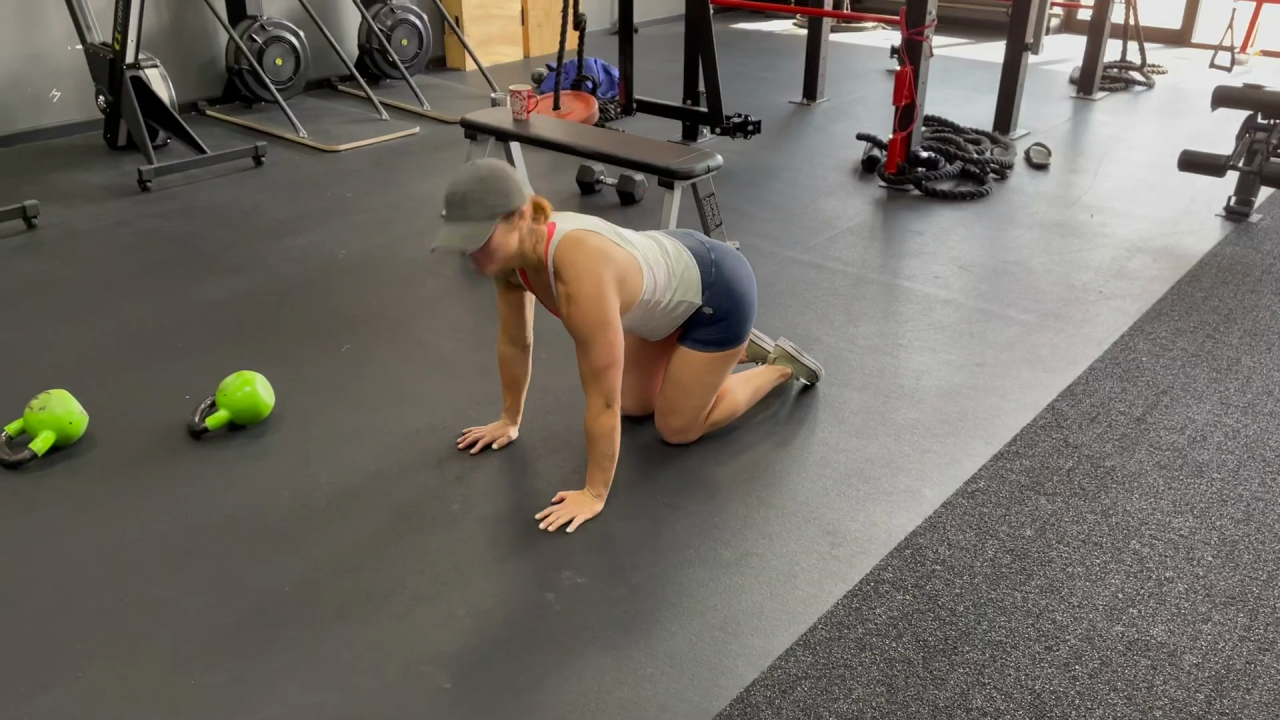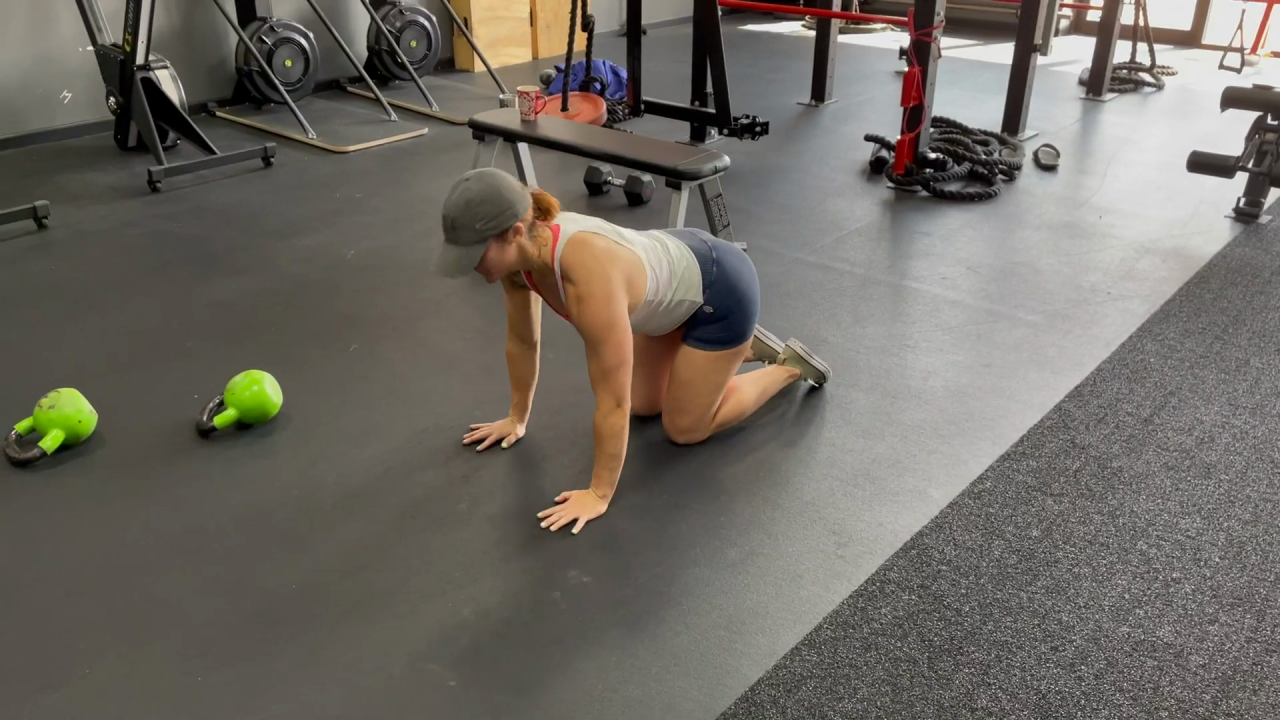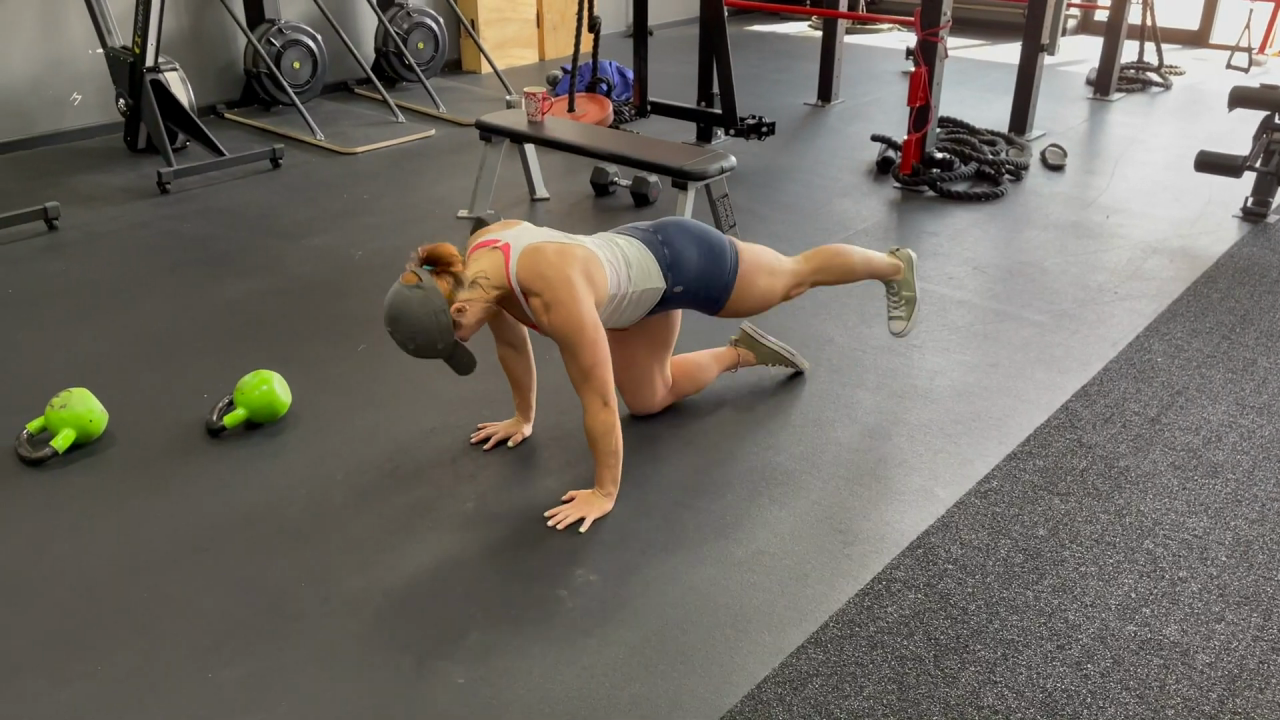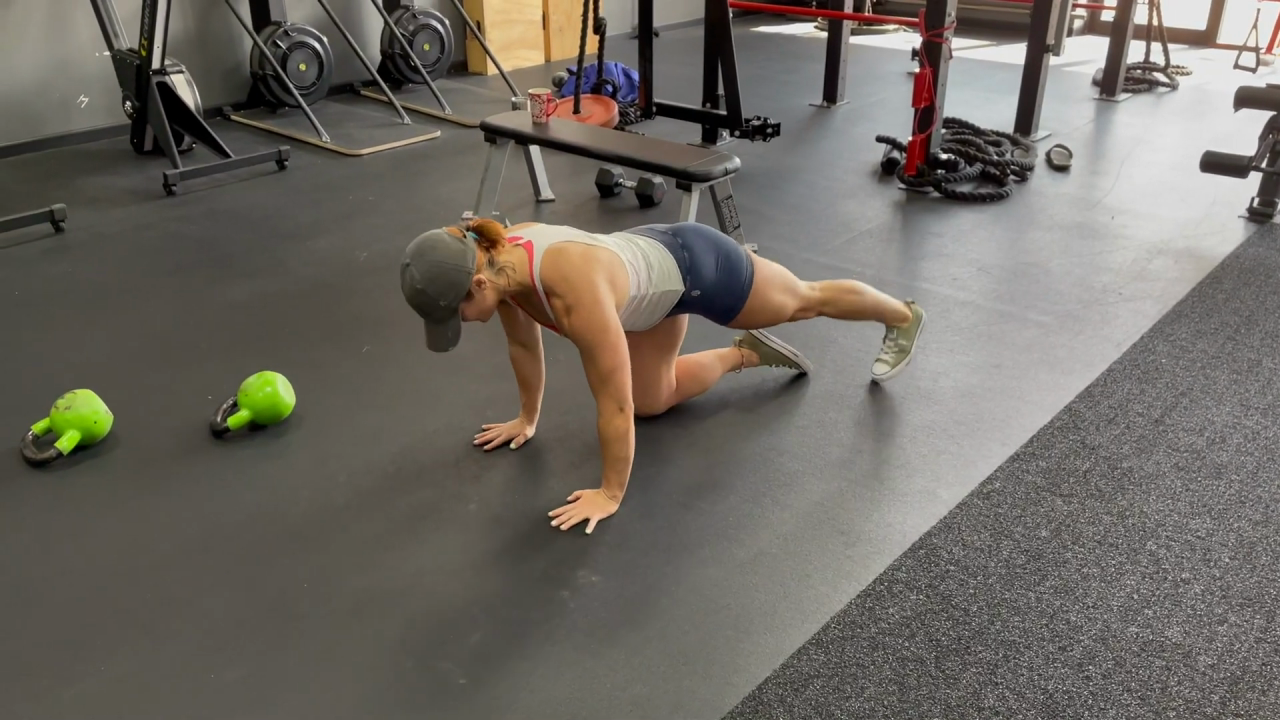
dt=0.7s
person 1, frame 1
left shoulder: (582, 276)
right shoulder: (509, 252)
left elbow: (603, 403)
right elbow: (514, 342)
left wrist: (593, 495)
right wrist: (507, 422)
left hip: (717, 293)
right hip: (673, 270)
left knee: (675, 428)
right knee: (636, 405)
left ankle: (781, 366)
right ankle: (740, 350)
person 1, frame 2
left shoulder: (590, 279)
right shoulder: (519, 248)
left elbow: (612, 401)
right elbow: (522, 340)
left wrist: (599, 494)
right wrist: (517, 417)
left hip: (721, 289)
right hip: (677, 269)
left knee: (684, 428)
right knee: (644, 405)
left ankle: (790, 367)
right ankle: (744, 347)
person 1, frame 3
left shoulder: (554, 295)
right shoulder: (475, 267)
left elbow: (599, 401)
right elbow: (511, 342)
left wrist: (604, 493)
right wrist: (523, 417)
left hip: (683, 263)
right hip: (638, 261)
left knee: (796, 278)
right knee: (647, 400)
left ankle: (893, 267)
right ankle: (741, 353)
person 1, frame 4
left shoulder: (576, 292)
right shoulder: (496, 260)
left elbow: (614, 404)
right elbow: (523, 343)
left wrist: (610, 494)
right wrist: (527, 418)
left hip: (695, 267)
right hip: (648, 261)
left knee: (806, 301)
right knee: (652, 401)
left ankle: (902, 315)
right ankle: (745, 353)
